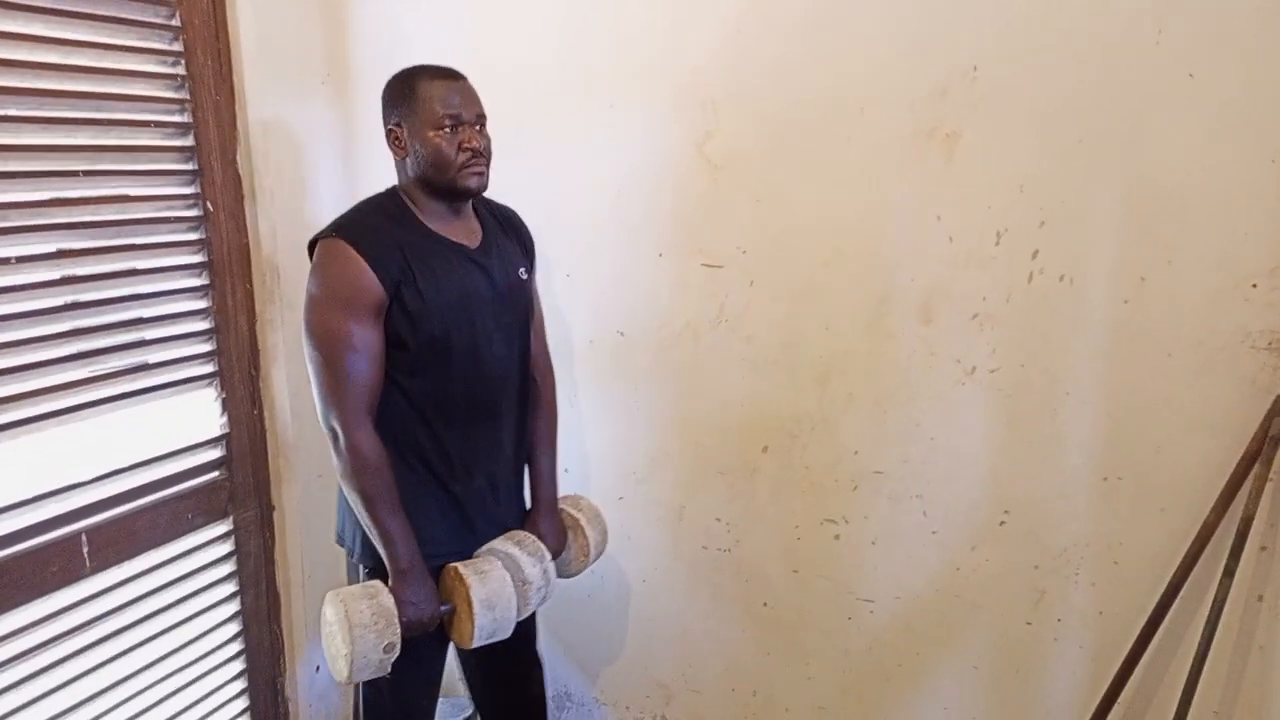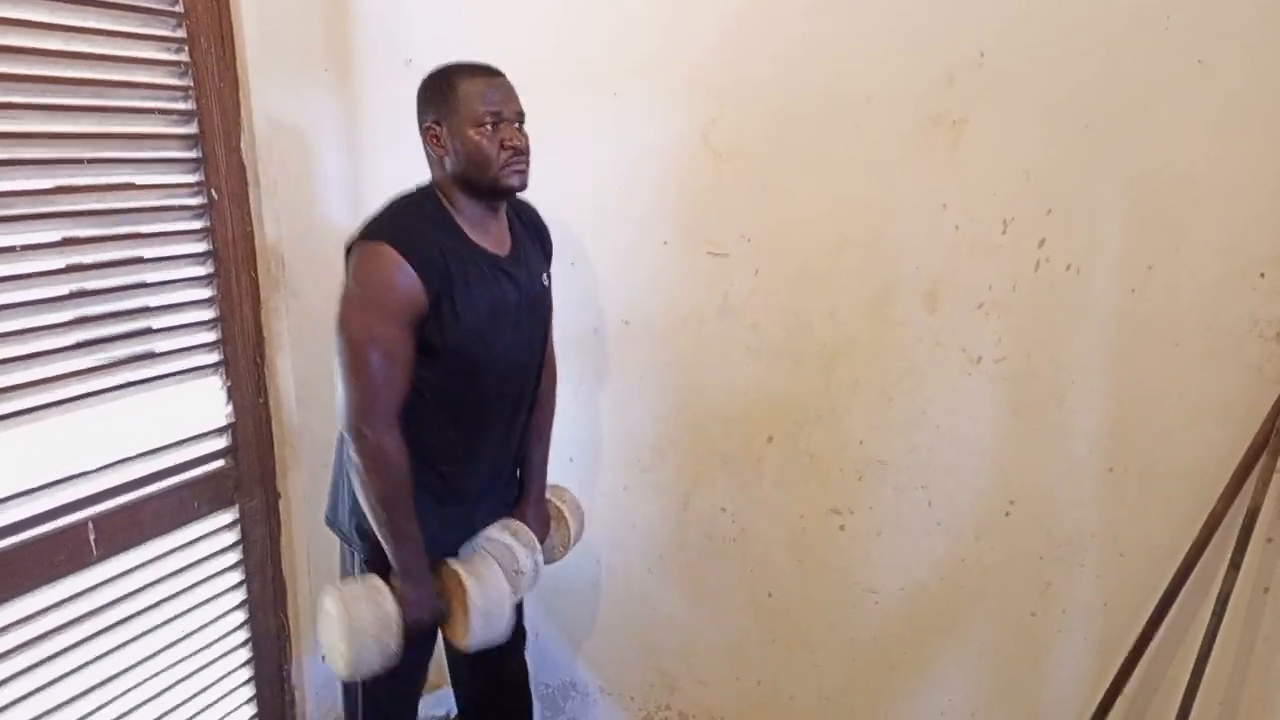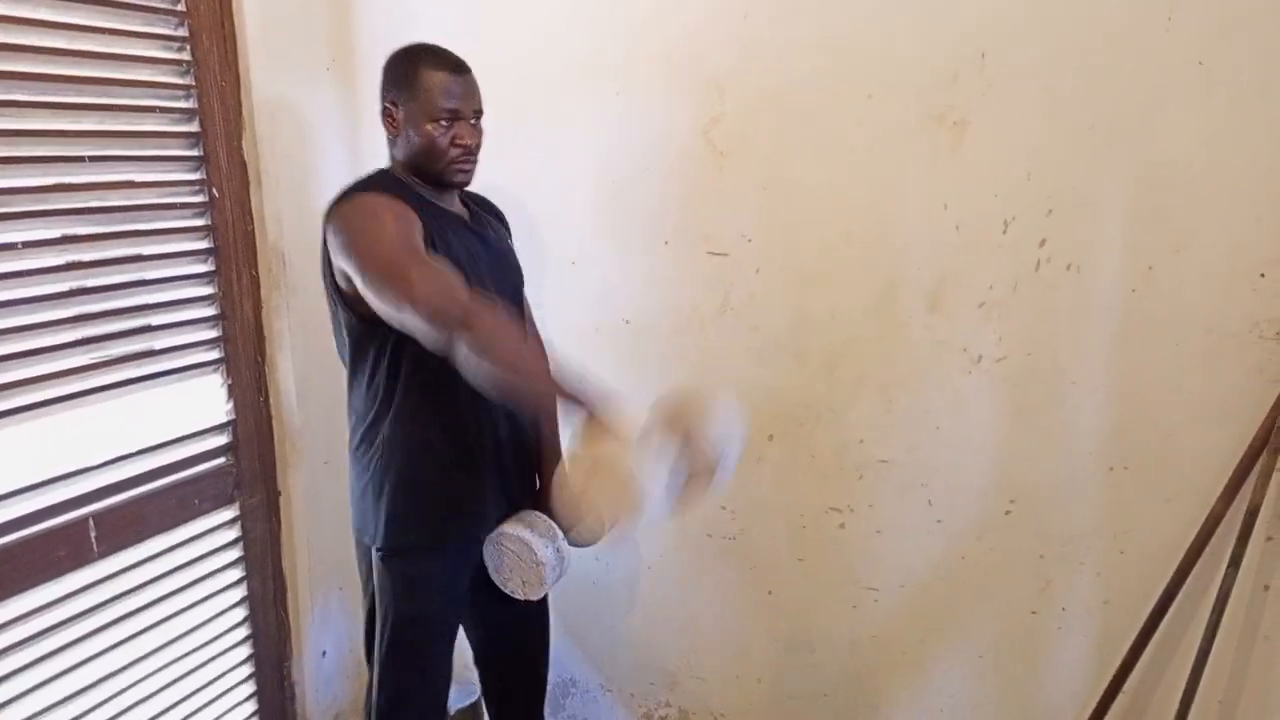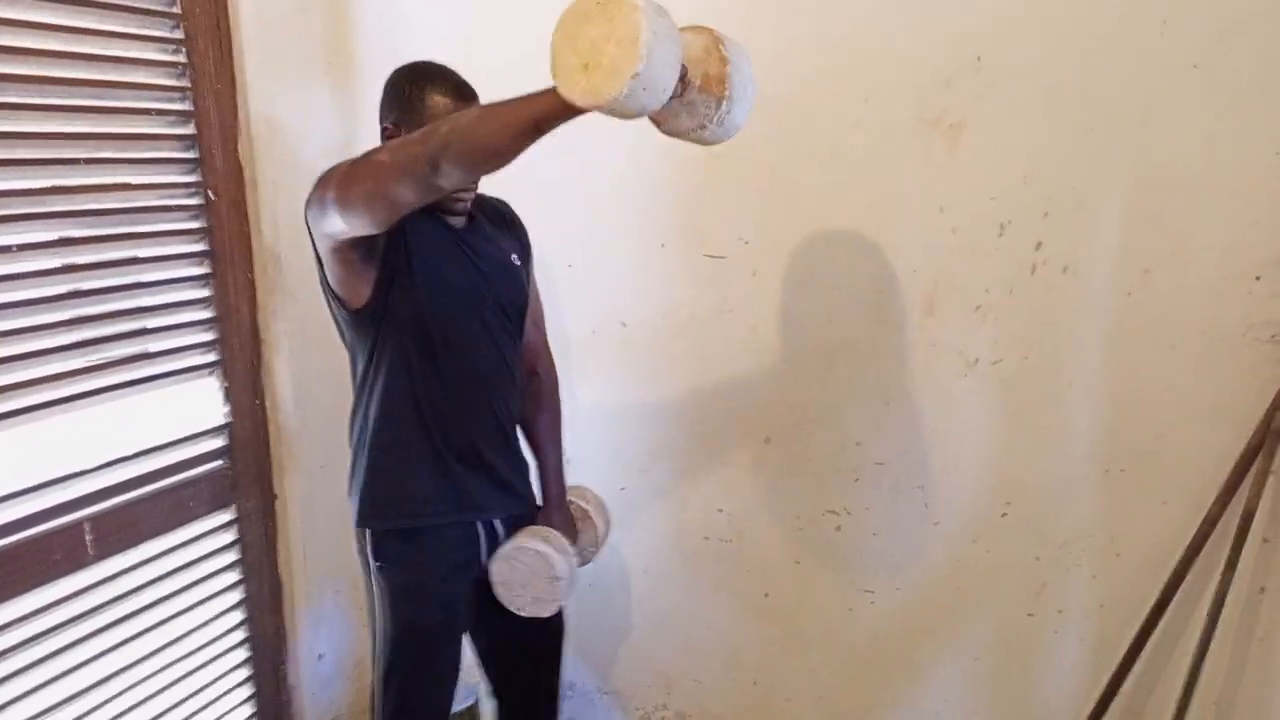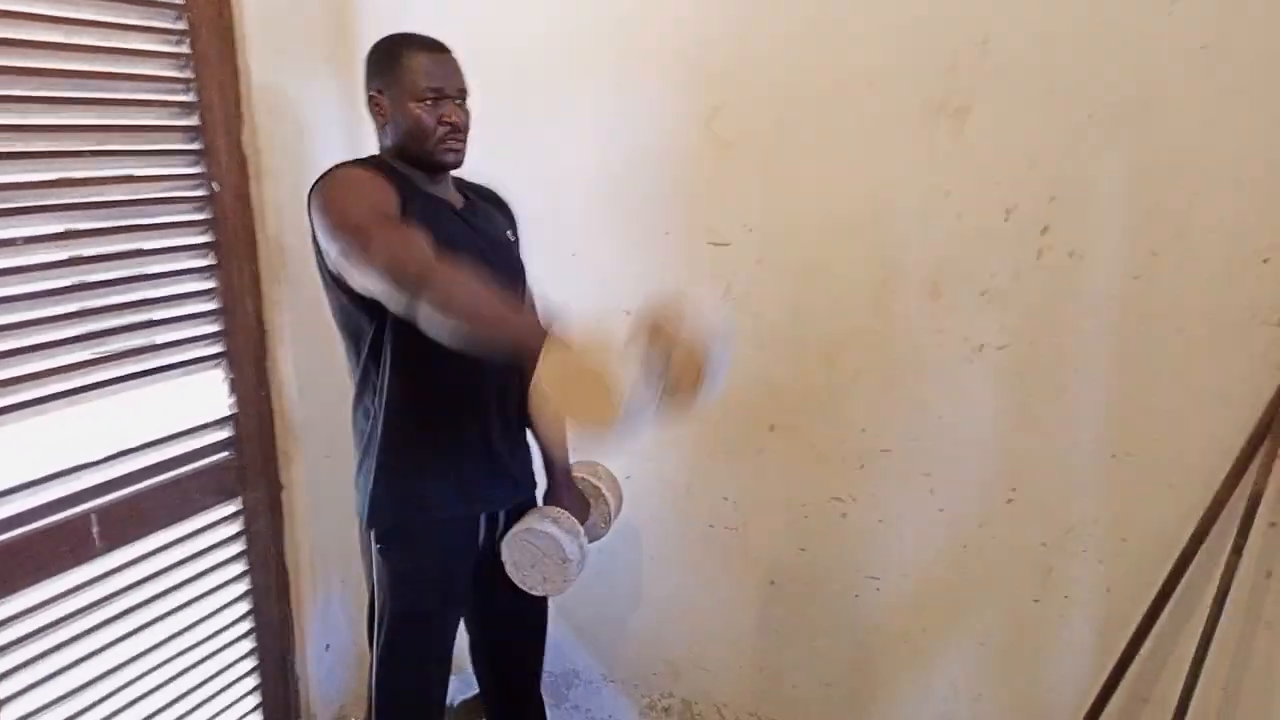
dt=0.4s
person 1, frame 1
left shoulder: (510, 232)
right shoulder: (356, 255)
right elbow: (350, 428)
left wrist: (544, 505)
right wrist: (405, 567)
left hip: (499, 519)
right hip: (405, 529)
person 1, frame 2
left shoulder: (530, 231)
right shoulder: (393, 253)
right elbow: (370, 429)
left wrist: (531, 495)
right wrist: (408, 571)
left hip: (486, 503)
right hip: (396, 514)
left knee: (499, 665)
person 1, frame 3
left shoulder: (483, 218)
right shoulder: (366, 218)
left elbow: (522, 342)
right elbow: (464, 327)
left wrist: (553, 474)
right wrist: (594, 408)
left hip: (503, 493)
right hip: (413, 508)
person 1, frame 4
left shoulder: (503, 225)
right shoulder: (346, 208)
left elbow: (535, 365)
right elbow: (440, 161)
left wrist: (555, 497)
right wrist: (579, 95)
left hip: (505, 501)
right hip: (413, 513)
person 1, frame 5
left shoulder: (490, 206)
right shoulder: (351, 193)
left elbow: (528, 339)
right elbow: (428, 287)
left wrist: (560, 471)
left hip: (504, 485)
right hip: (415, 494)
